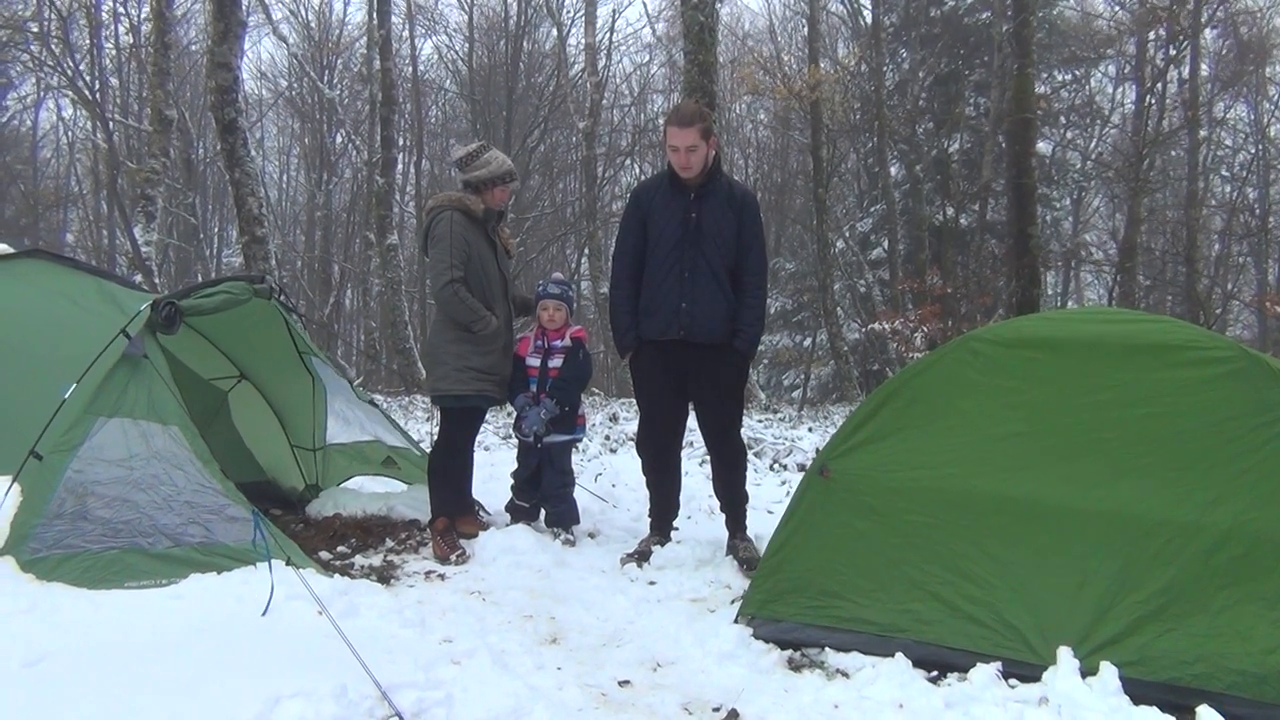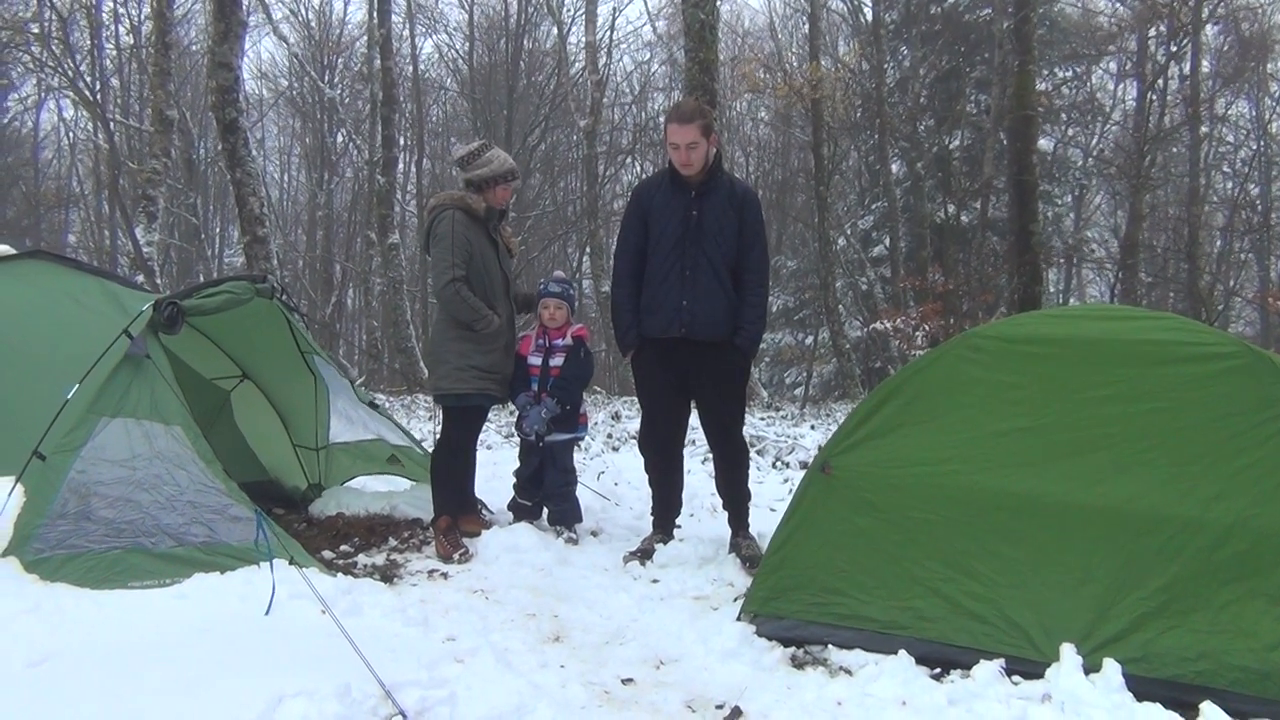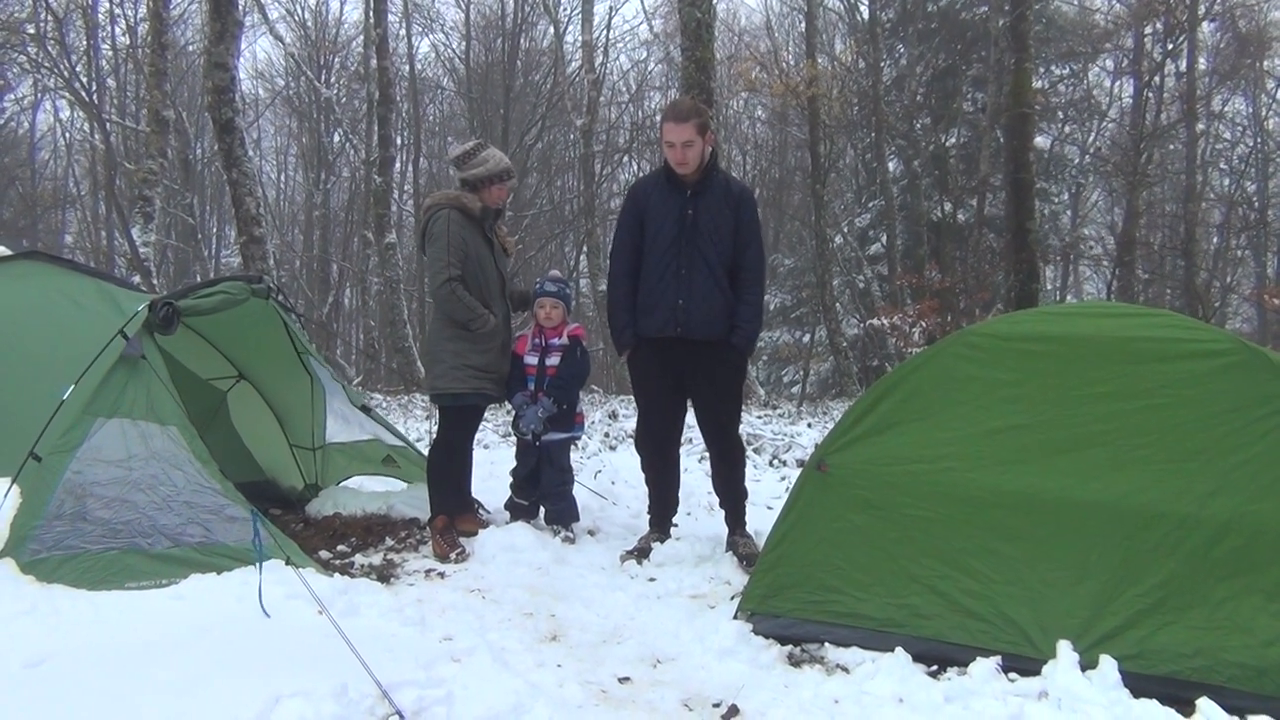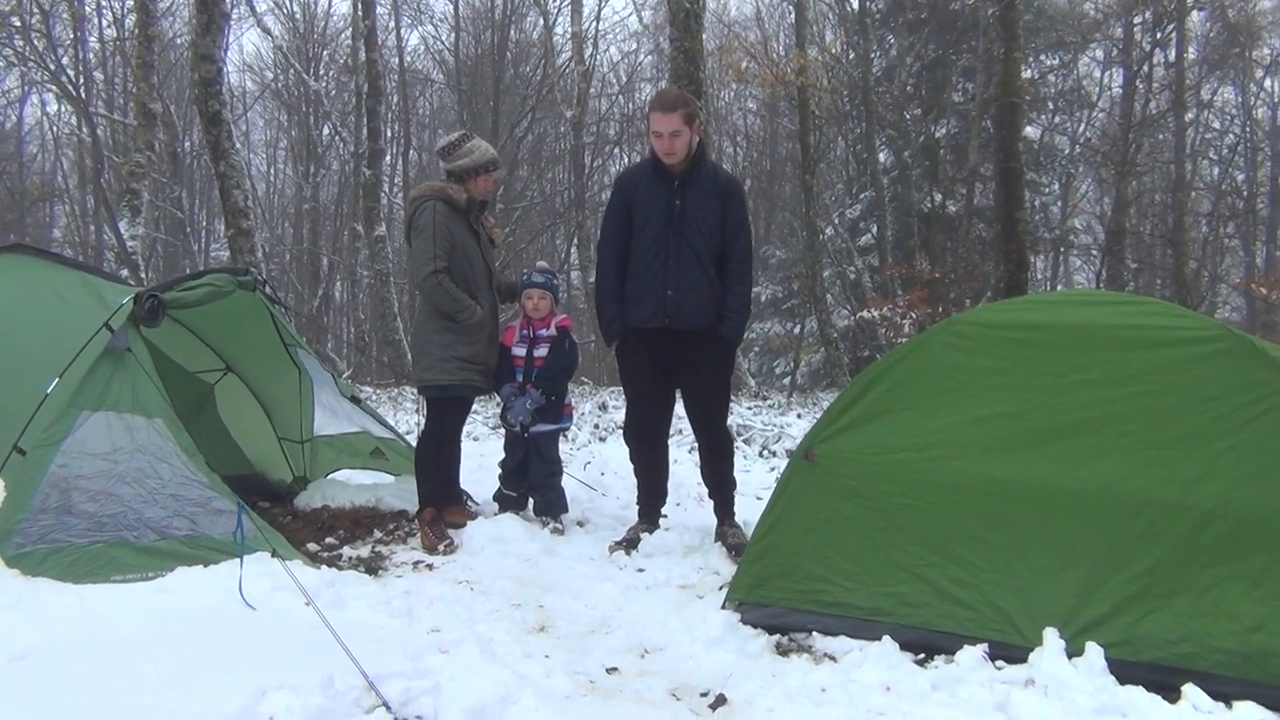
dt=0.3s
person 1, frame 1
left shoulder: (738, 199)
right shoulder: (646, 196)
left elbow: (753, 277)
right elbow: (624, 272)
left wrist: (745, 342)
right wrist: (626, 338)
left hip: (717, 347)
right hip: (656, 345)
left knee: (725, 444)
right knee: (657, 444)
left ankle: (738, 532)
right ankle: (659, 528)
person 1, frame 2
left shoulder: (739, 198)
right shoulder: (647, 195)
left elbow: (755, 275)
right elbow: (625, 270)
left wrist: (746, 340)
right wrist: (628, 336)
left hip: (719, 345)
right hip: (658, 344)
left knee: (727, 442)
right knee: (659, 443)
left ankle: (740, 529)
right ankle: (662, 527)
person 1, frame 3
left shoulder: (735, 196)
right shoulder: (643, 193)
left elbow: (751, 274)
right elbow: (621, 269)
left wrist: (743, 339)
right wrist: (624, 335)
left hip: (715, 344)
right hip: (654, 343)
left knee: (723, 441)
right knee: (656, 442)
left ankle: (737, 528)
right ankle: (659, 525)
person 1, frame 4
left shoulder: (723, 186)
right shoulder: (631, 184)
left elbow: (739, 264)
right elbow: (609, 260)
left wrist: (731, 329)
right wrist: (613, 326)
left hip: (704, 334)
right hip: (643, 334)
left knee: (712, 431)
right knee: (645, 433)
left ankle: (726, 518)
right ankle: (647, 516)
person 2, frame 1
left shoulder: (488, 226)
right shoulder: (451, 221)
right elbow: (446, 289)
left wrist: (532, 305)
right wrist: (489, 324)
left hip: (482, 355)
right hip: (458, 357)
left knee: (466, 438)
right knee: (453, 438)
left ankle: (462, 511)
right ankle: (442, 526)
person 2, frame 2
left shoulder: (489, 225)
right shoulder: (452, 221)
right elbow: (448, 287)
left wrist: (537, 301)
right wrist: (491, 323)
left hip: (484, 355)
right hip: (460, 355)
left knee: (469, 436)
right knee: (455, 437)
left ankle: (465, 510)
right ankle: (445, 524)
person 2, frame 3
left shoulder: (485, 224)
right shoulder: (448, 220)
right elbow: (444, 287)
left wrist: (532, 299)
right wrist: (487, 323)
left hip: (481, 354)
right hip: (456, 355)
left knee: (465, 435)
right knee: (452, 435)
left ankle: (462, 509)
right ankle: (442, 524)
person 2, frame 4
left shoulder: (472, 216)
right shoulder: (434, 212)
right elbow: (429, 279)
left wrist: (522, 290)
right wrist: (473, 314)
left hip: (469, 346)
right hip: (444, 346)
left knee: (453, 427)
right knee: (440, 427)
left ankle: (451, 501)
right ankle: (430, 515)
person 3, frame 1
left shoulder: (575, 345)
right shoulder: (526, 344)
left elbow: (571, 384)
right elbow: (515, 381)
left wrist: (544, 411)
right wrist: (526, 407)
left hip: (561, 423)
right hip: (529, 424)
left knee: (557, 476)
right knee: (526, 472)
left ankle: (562, 523)
right ankle: (521, 516)
person 3, frame 2
left shoulder: (577, 343)
right shoulder: (528, 342)
left elbow: (573, 383)
right elbow: (517, 379)
left wrist: (545, 410)
right wrist: (527, 406)
left hip: (563, 422)
right hip: (530, 423)
left knee: (560, 475)
right knee: (528, 471)
left ankle: (564, 521)
right ankle: (523, 515)
person 3, frame 3
left shoulder: (573, 343)
right shoulder: (524, 342)
left elbow: (569, 382)
right elbow: (513, 379)
left wrist: (542, 409)
right wrist: (523, 405)
left hip: (559, 421)
right hip: (527, 423)
left knee: (556, 473)
right knee: (525, 470)
left ankle: (561, 521)
right ankle: (520, 514)
person 3, frame 4
left shoulder: (561, 334)
right shoulder: (513, 333)
left elbow: (557, 373)
right elbow: (501, 370)
left wrist: (530, 400)
right wrist: (511, 397)
left hip: (547, 412)
right hip: (515, 414)
left knee: (544, 465)
right knee: (513, 462)
left ankle: (550, 512)
right ankle: (509, 505)
